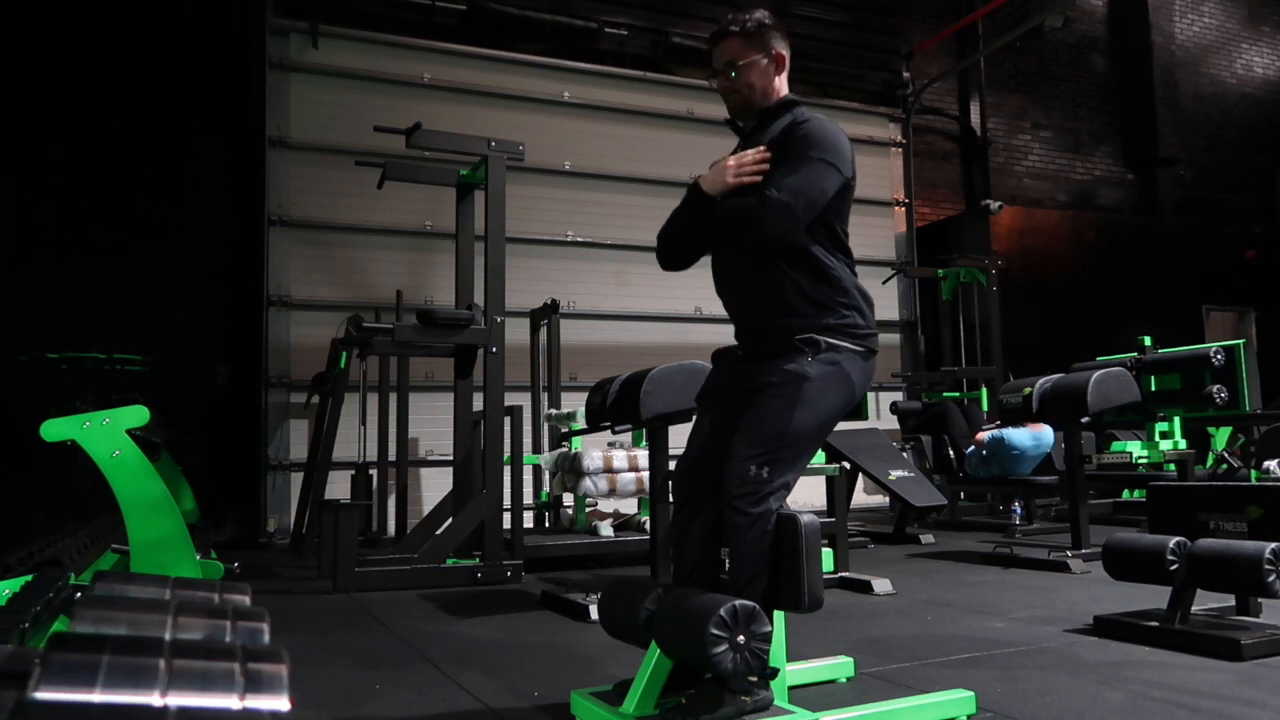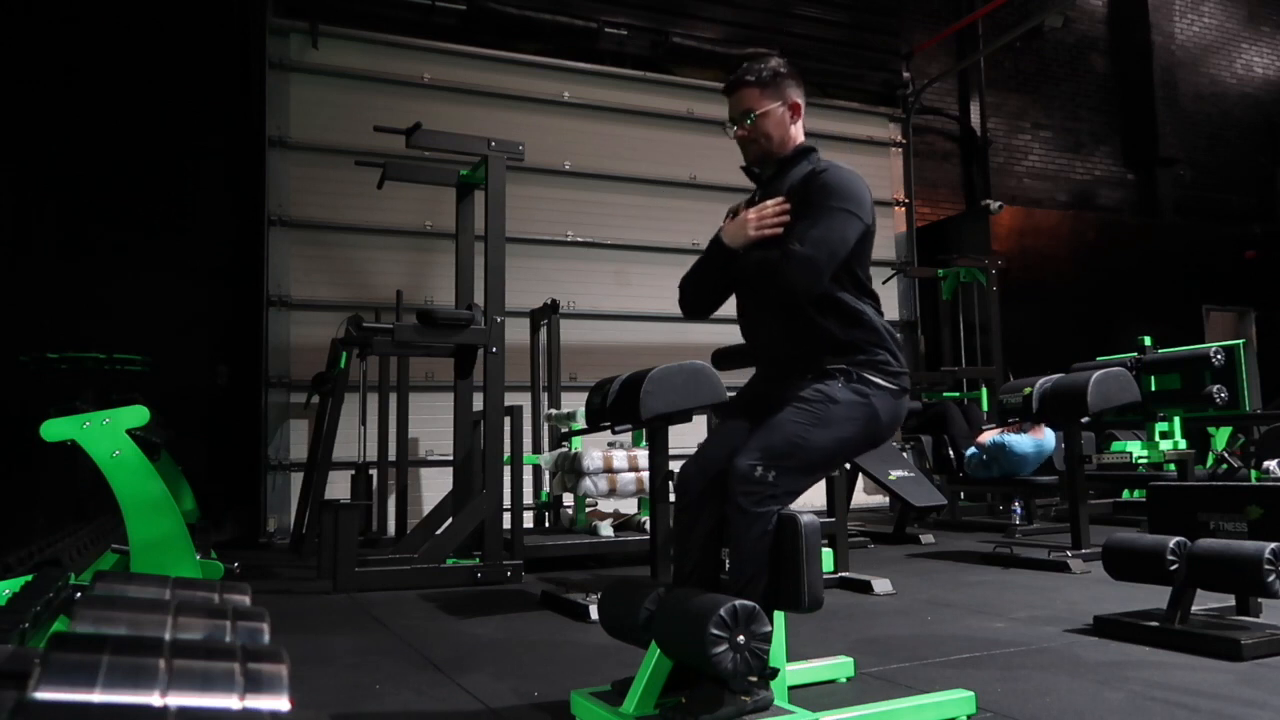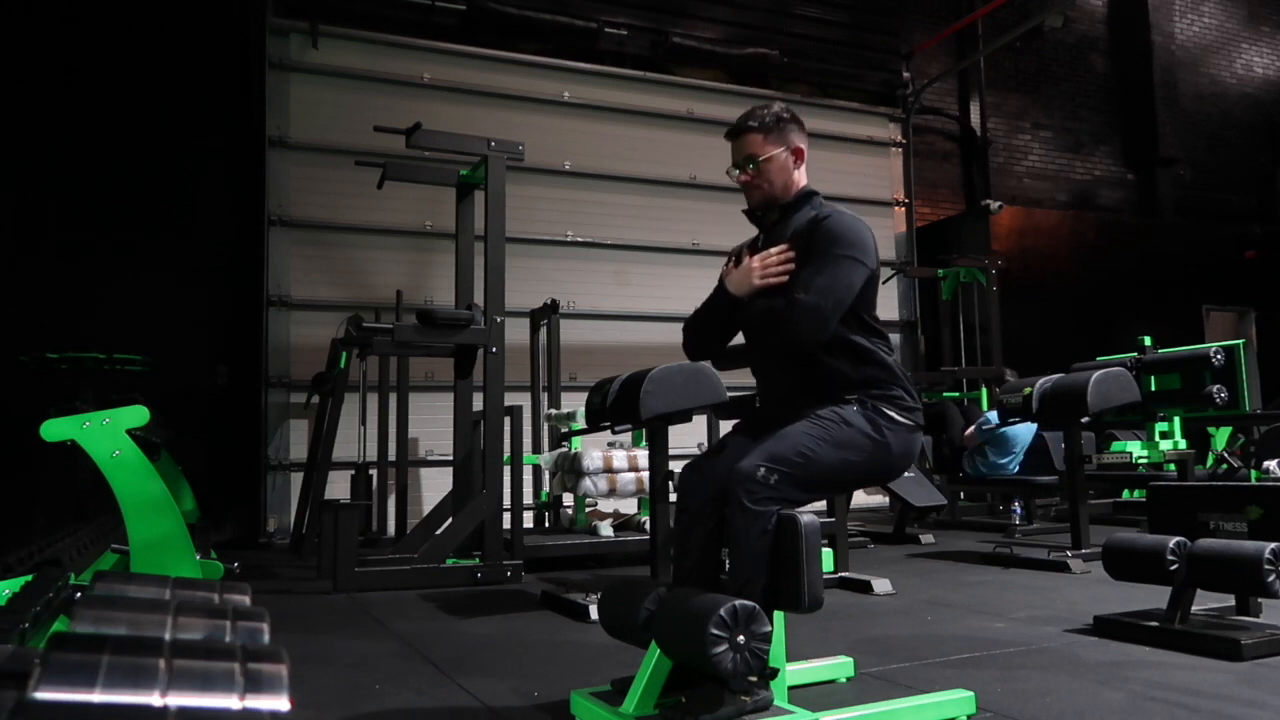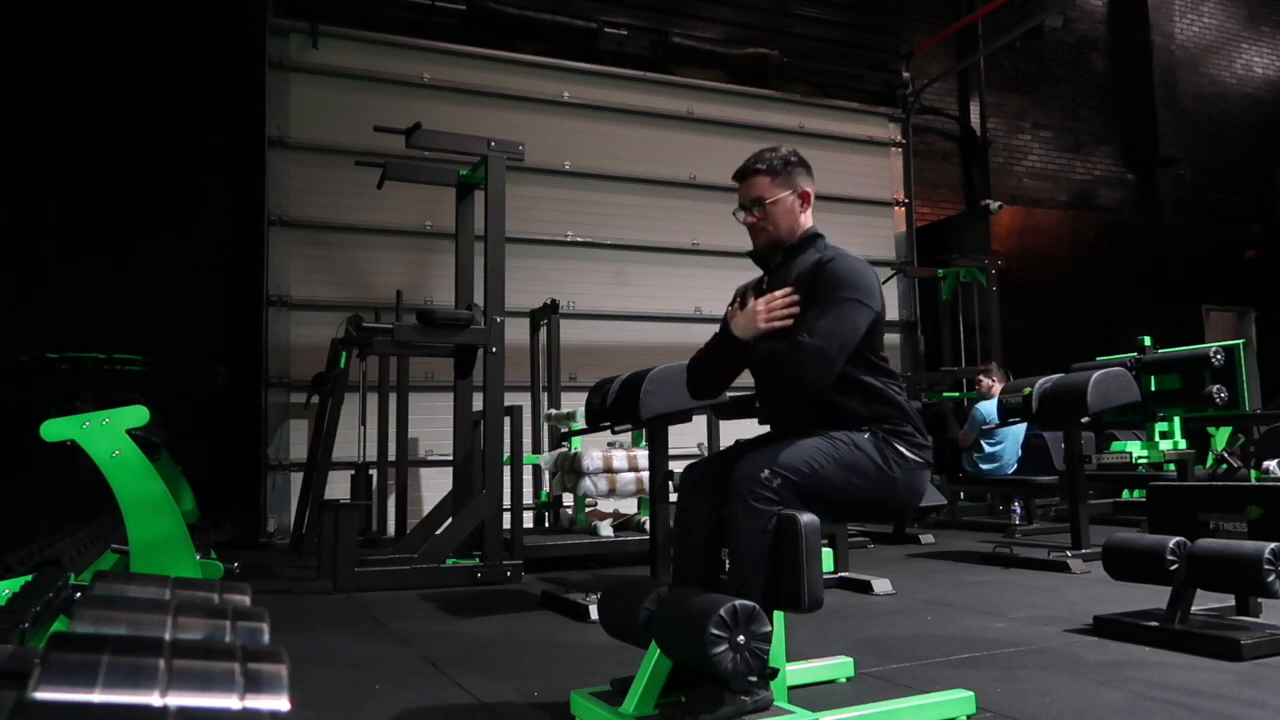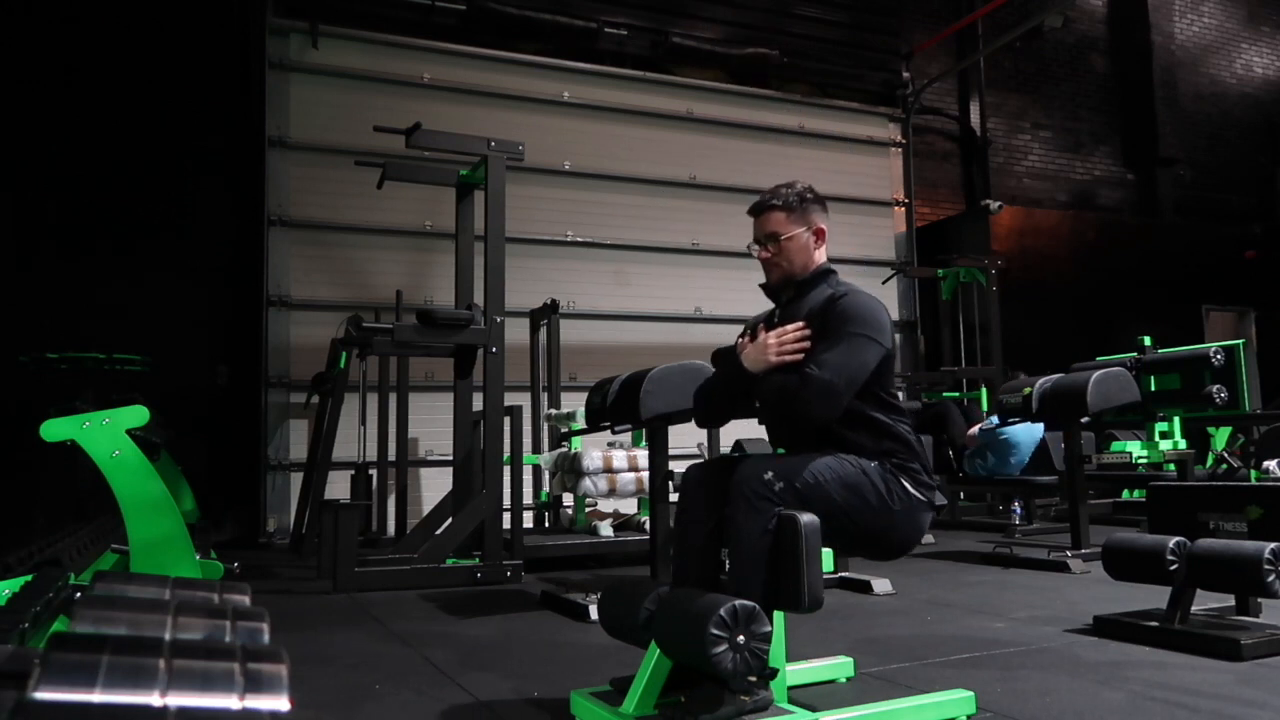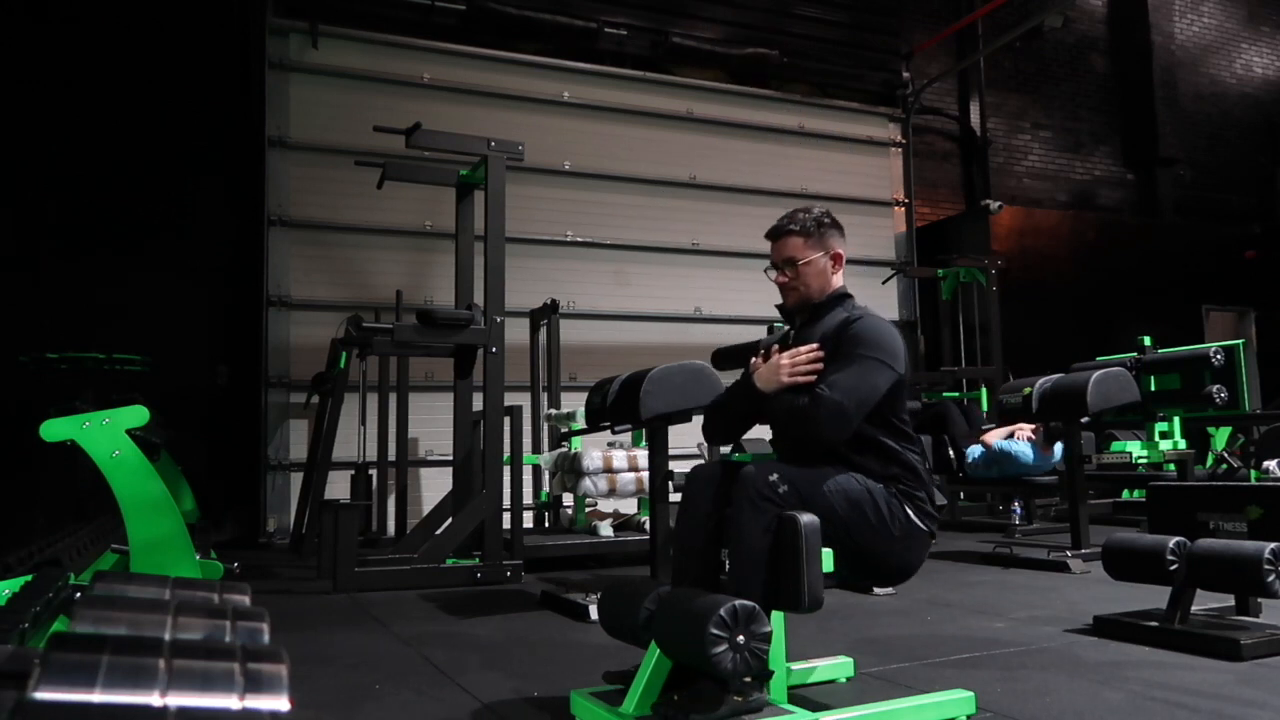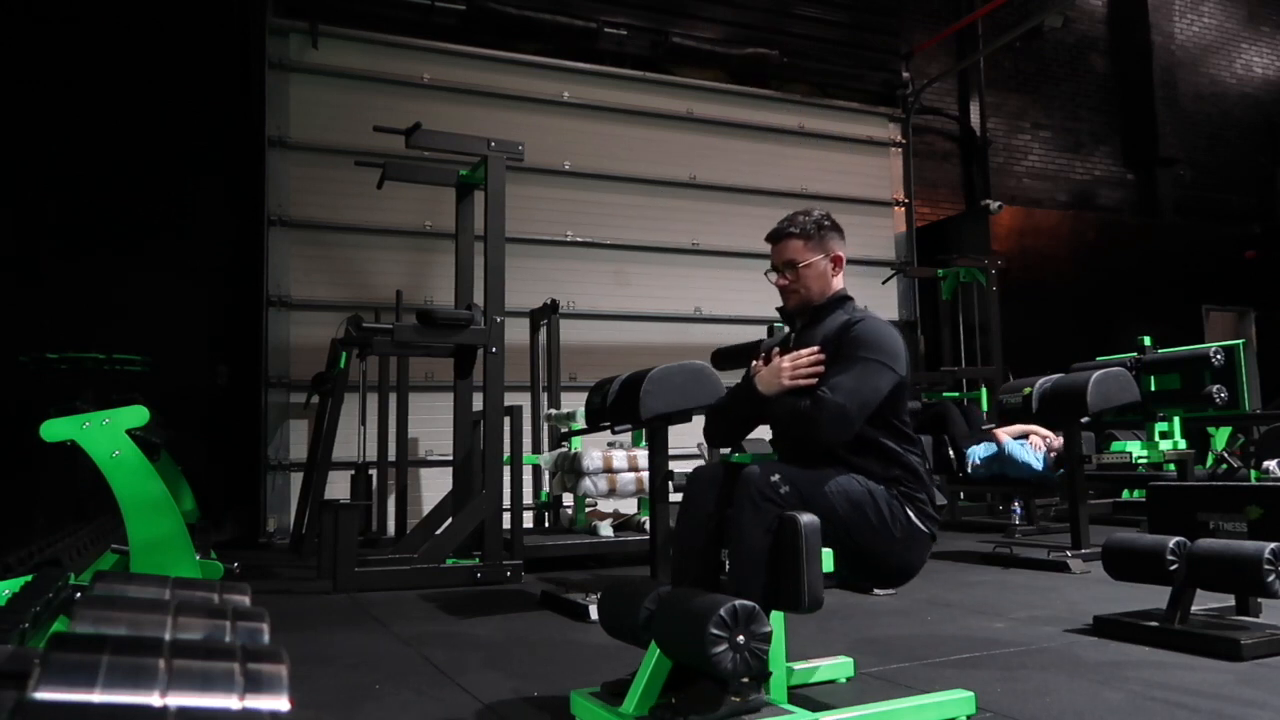
dt=0.5s
person 1, frame 1
left shoulder: (814, 138)
right shoulder: (735, 157)
left elbow: (774, 219)
right elbow: (672, 252)
left wrist: (717, 203)
right wrist: (707, 192)
left hip: (824, 347)
right hip: (758, 348)
left knee: (749, 482)
right knee: (696, 479)
person 1, frame 2
left shoulder: (834, 186)
right shoulder: (750, 204)
left elbow: (798, 273)
right elbow: (693, 300)
left wrist: (741, 255)
right wrist: (728, 244)
left hip: (855, 379)
right hip: (784, 378)
left knee: (753, 479)
right knee: (699, 482)
person 1, frame 3
left shoulder: (838, 231)
right shoulder: (753, 249)
left elbow: (803, 322)
right elbow: (698, 343)
left wrist: (745, 301)
right wrist: (731, 292)
left hip: (873, 415)
right hip: (797, 410)
left knee: (754, 477)
right knee: (700, 482)
person 1, frame 4
left shoulder: (843, 274)
right shoulder: (754, 292)
left elbow: (809, 366)
right elbow: (701, 382)
left wrist: (747, 345)
right wrist: (736, 335)
left hip: (885, 451)
right hip: (811, 445)
left knee: (759, 478)
right knee: (701, 482)
person 1, frame 5
left shoulder: (852, 309)
right shoulder: (778, 300)
left elbow: (818, 397)
right elbow: (709, 402)
left wrist: (761, 373)
right wrist: (744, 366)
left hip: (891, 485)
left knee: (761, 482)
right knee: (704, 482)
person 1, frame 6
left shoulder: (866, 333)
right shoulder: (785, 343)
left elbow: (825, 420)
right elbow: (717, 430)
left wrist: (768, 394)
right wrist: (756, 384)
left hip: (893, 518)
right hip: (819, 501)
left knee: (761, 482)
right knee: (707, 483)
left ankle: (745, 671)
person 1, frame 7
left shoulder: (868, 334)
right shoulder: (784, 345)
left elbow: (826, 423)
right elbow: (718, 432)
left wrist: (769, 400)
right wrist: (758, 388)
left hip: (893, 521)
right hip: (820, 504)
left knee: (762, 483)
right knee: (708, 483)
left ankle: (743, 672)
